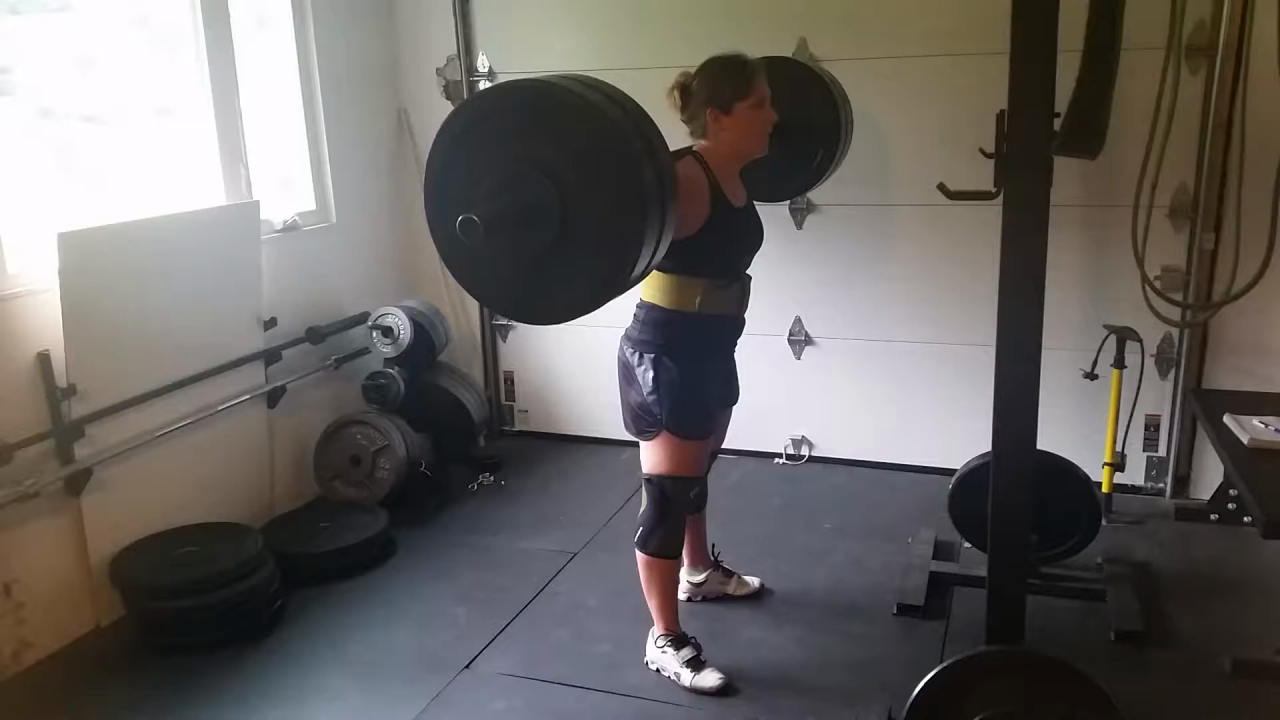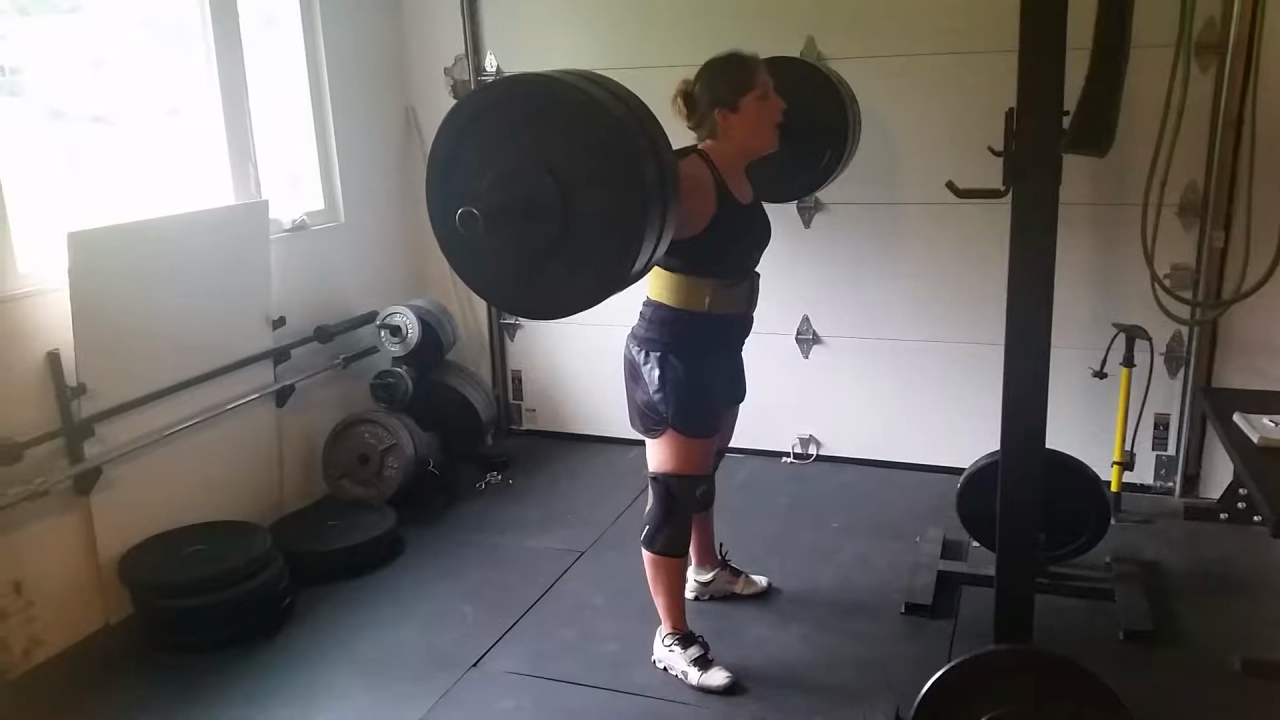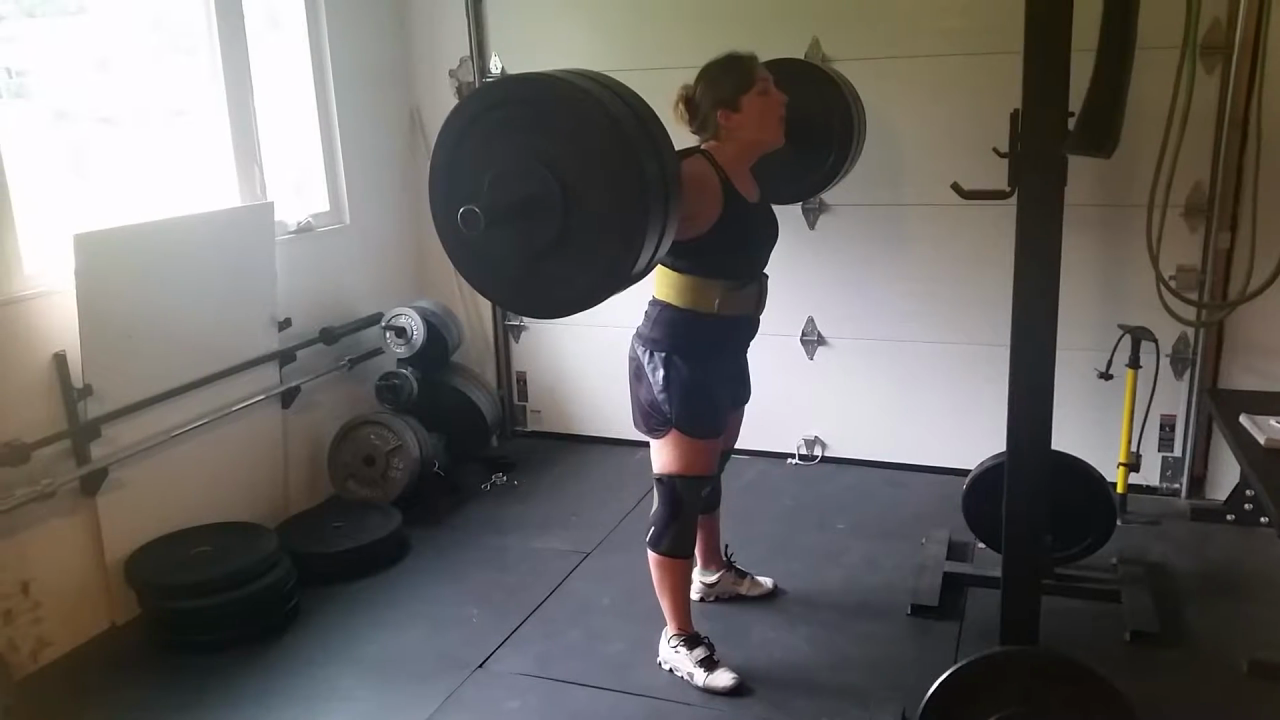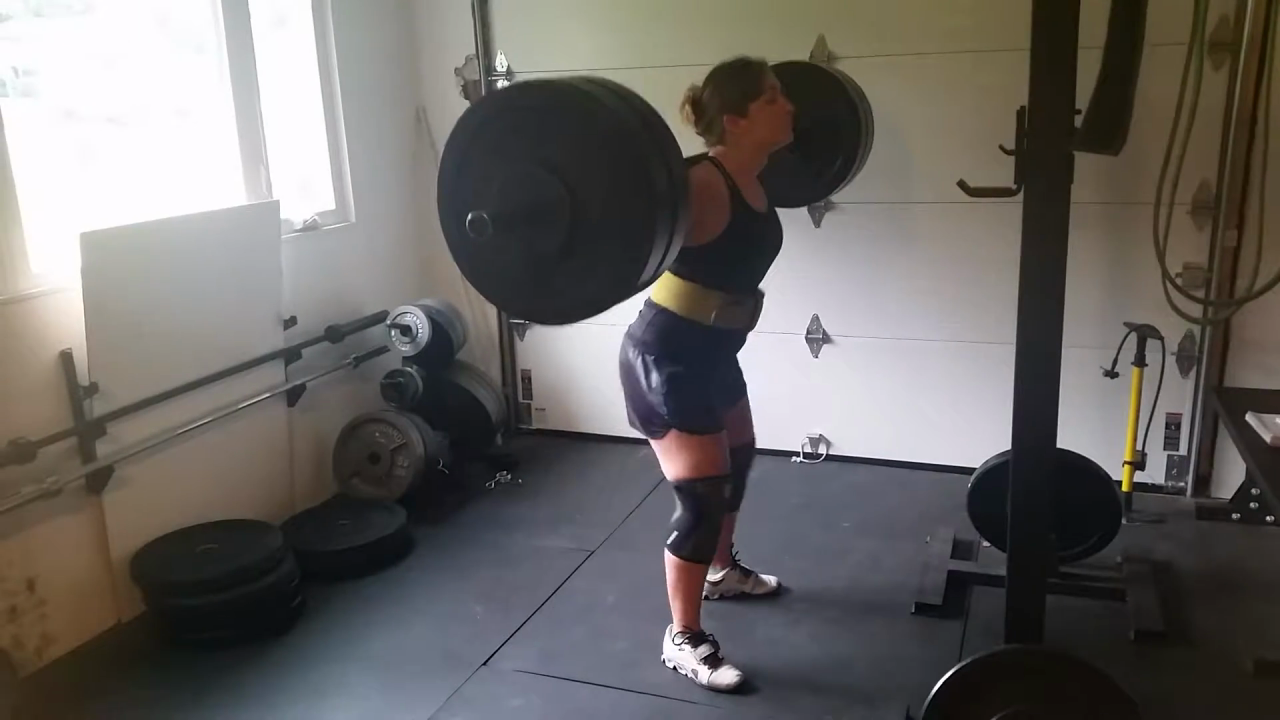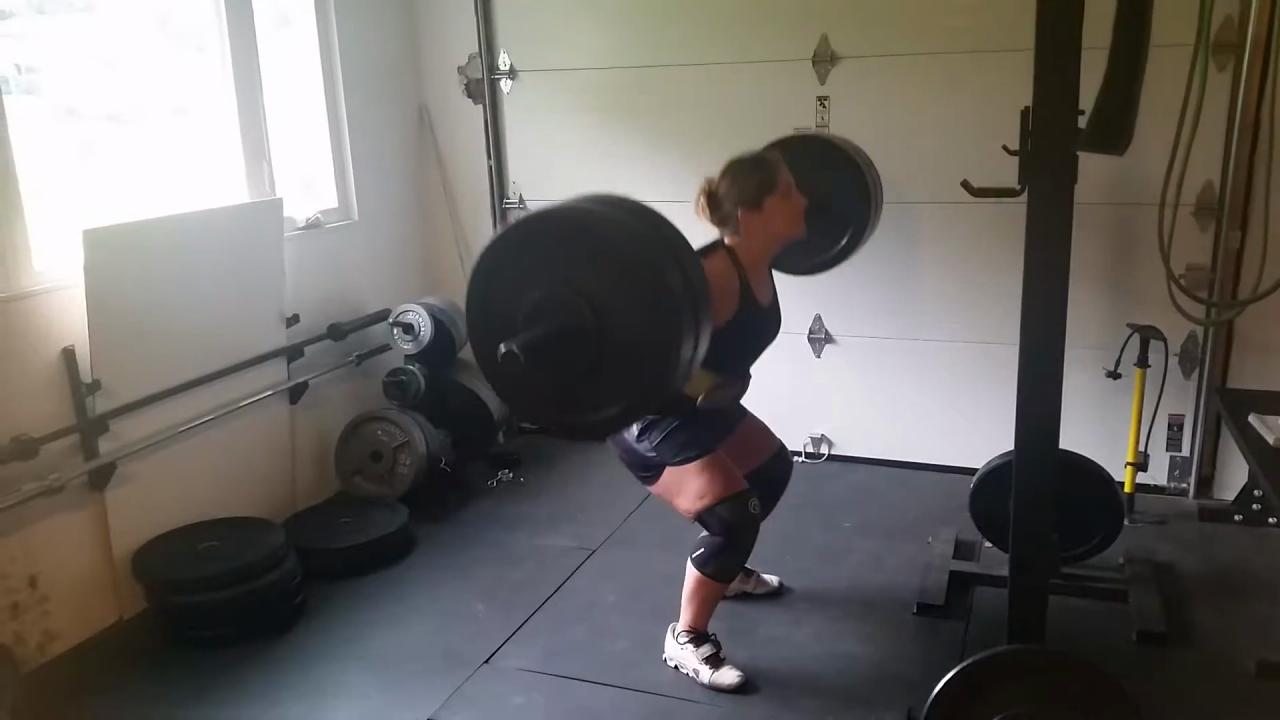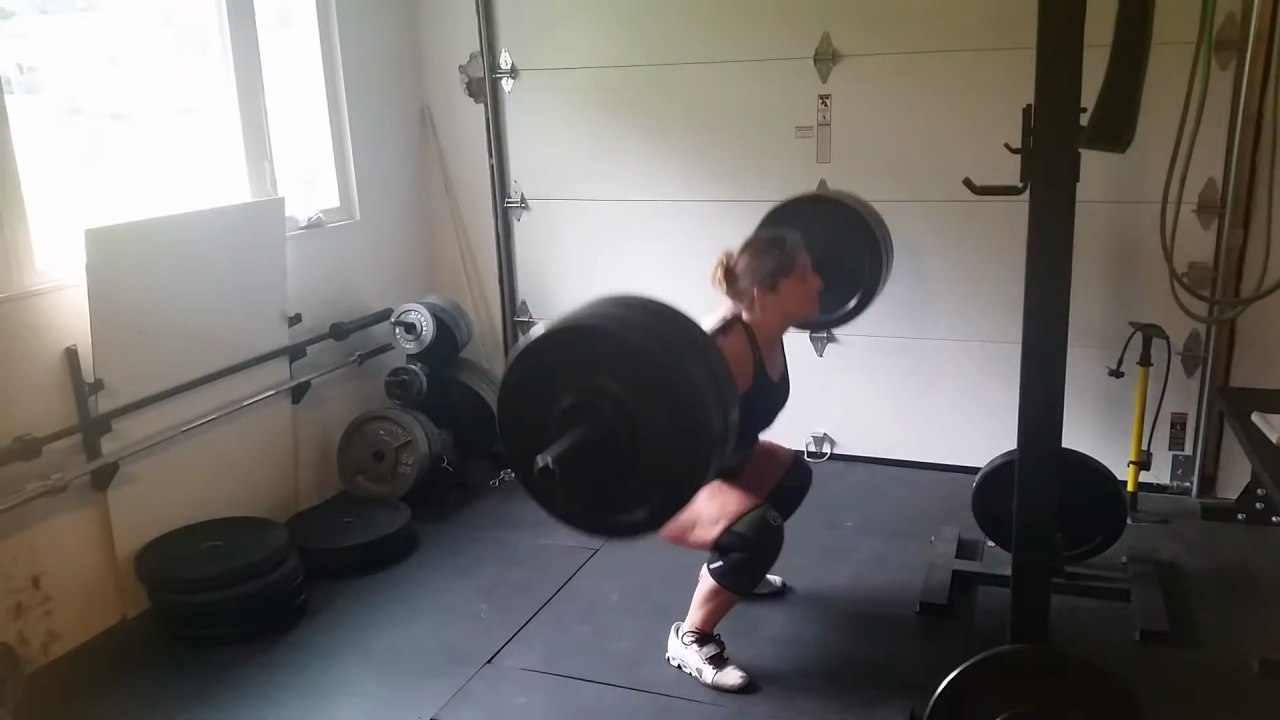
dt=0.4s
person 1, frame 1
left shoulder: (730, 177)
right shoulder: (681, 180)
left hip: (710, 348)
right hip: (664, 355)
left knee: (696, 474)
right knee: (667, 494)
left ankle: (700, 571)
right ankle: (665, 641)
person 1, frame 2
left shoulder: (735, 175)
right shoulder: (688, 180)
left hip: (717, 348)
right hip: (672, 354)
left knee: (705, 472)
right knee: (674, 494)
left ankle: (707, 570)
right ankle: (673, 640)
person 1, frame 3
left shoulder: (742, 174)
right shoulder: (693, 179)
left hip: (722, 348)
right hip: (676, 354)
left knee: (711, 471)
right knee: (679, 495)
left ankle: (713, 572)
right ankle: (679, 642)
person 1, frame 4
left shoulder: (749, 179)
right shoulder: (703, 185)
left hip: (712, 353)
right hip: (666, 359)
left knee: (734, 469)
right knee: (705, 497)
left ankle: (721, 571)
right ankle: (684, 639)
person 1, frame 5
left shoulder: (757, 265)
right shoulder: (715, 275)
left hip: (707, 407)
right hip: (655, 421)
left knee: (772, 470)
right knee: (734, 515)
left ankle: (729, 572)
right ankle: (686, 640)
person 1, frame 6
left shoulder: (765, 331)
right shoulder: (728, 351)
left knee: (792, 474)
right knee: (758, 532)
left ankle: (728, 563)
right ankle: (691, 640)
